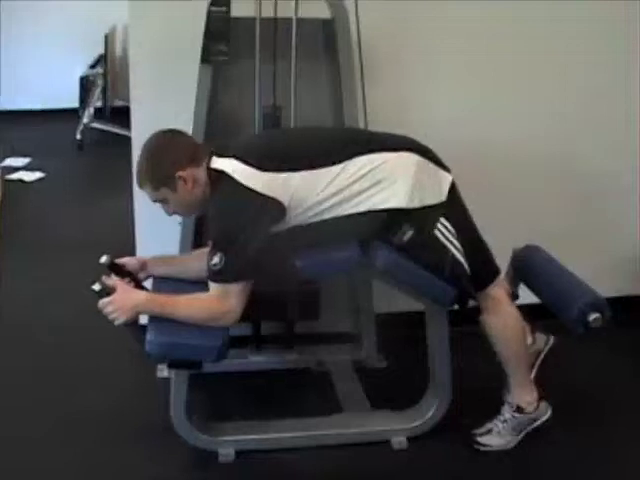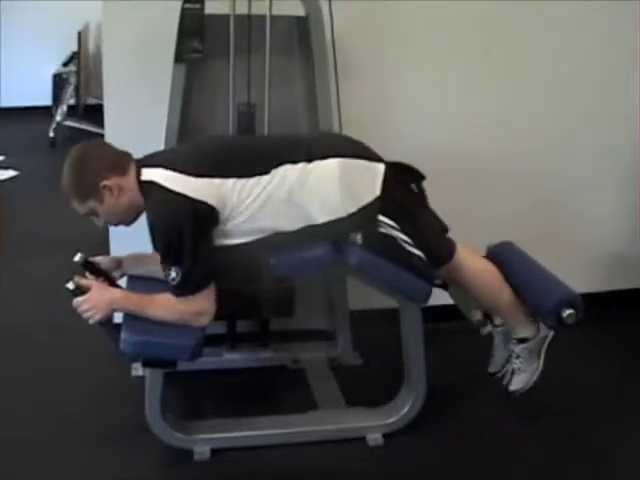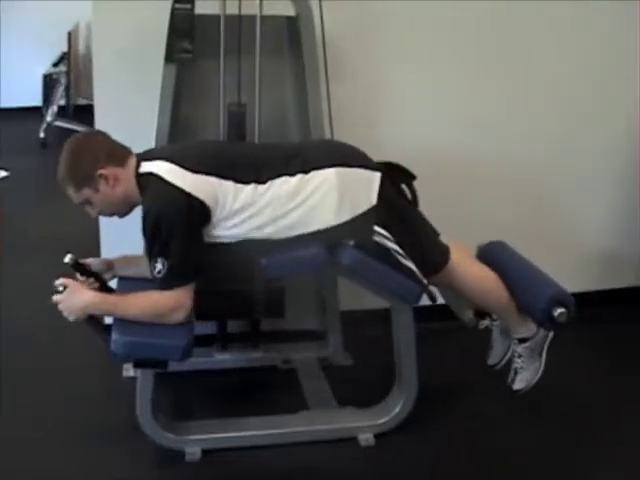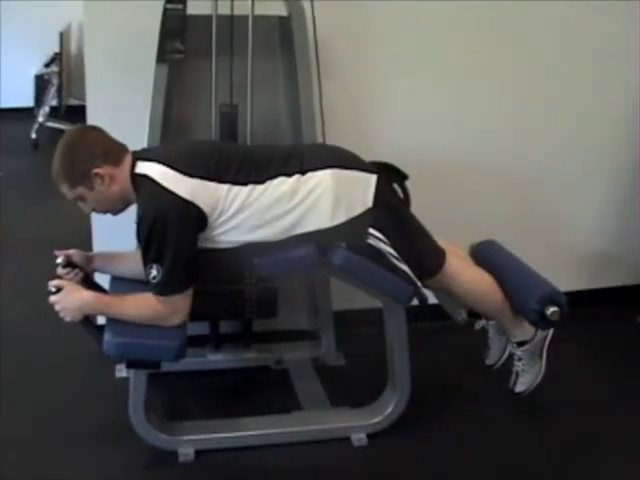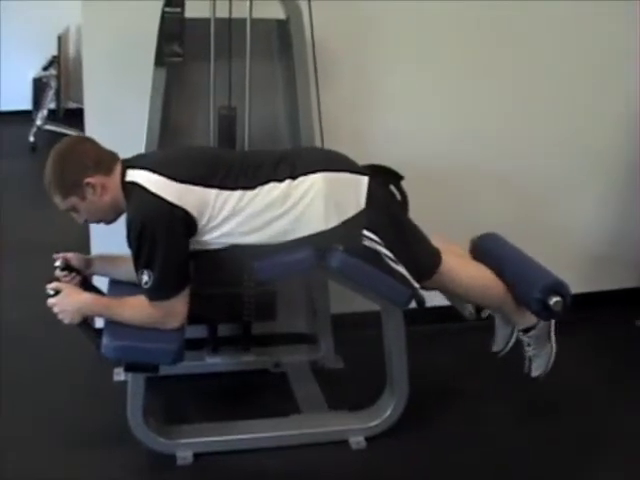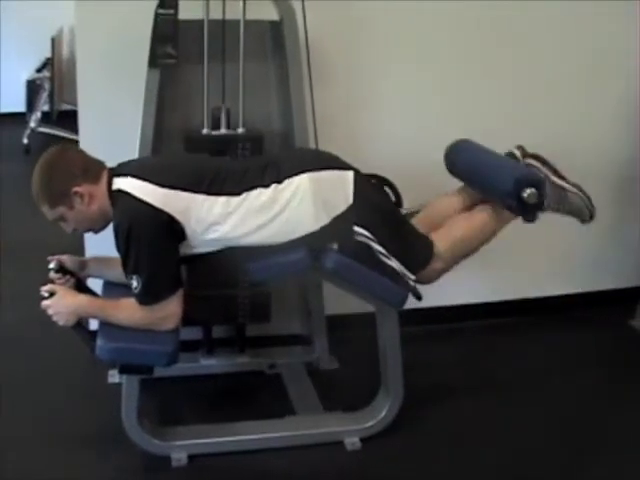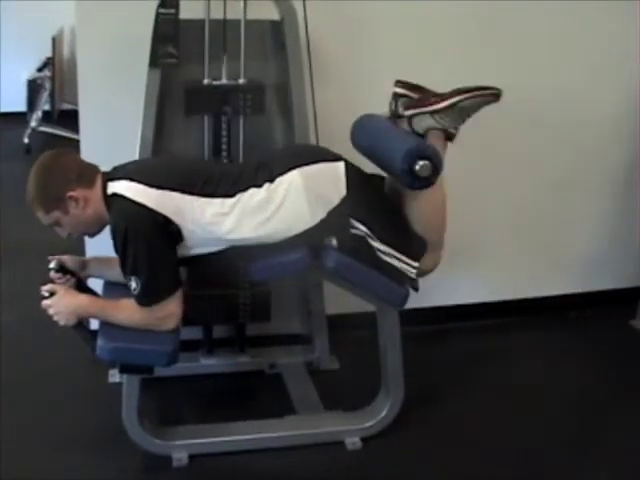
dt=0.5s
person 1, frame 1
left shoulder: (235, 196)
right shoulder: (224, 170)
left elbow: (225, 307)
right elbow: (221, 260)
left wrist: (143, 302)
right wrist: (151, 265)
left hip: (408, 186)
right hip: (387, 179)
left knee: (487, 291)
right knee: (470, 276)
left ankle: (525, 403)
right ankle: (522, 341)
person 1, frame 2
left shoulder: (168, 205)
right shoulder: (156, 175)
left elbow: (198, 309)
right elbow: (184, 264)
left wrist: (117, 301)
right wrist: (123, 263)
left hip: (346, 188)
right hip: (334, 170)
left knee: (446, 260)
right knee: (437, 256)
left ankle: (526, 332)
right ankle: (503, 322)
person 1, frame 3
left shoulder: (165, 197)
right shoulder: (154, 170)
left elbow: (174, 305)
right elbow: (179, 264)
left wrist: (93, 302)
right wrist: (114, 265)
left hip: (346, 197)
right hip: (331, 176)
left knee: (438, 266)
right knee: (433, 257)
left ankle: (525, 330)
right ankle: (502, 317)
person 1, frame 4
left shoulder: (160, 201)
right shoulder: (149, 167)
left elbow: (171, 309)
right elbow: (162, 264)
left wrist: (89, 302)
right wrist: (94, 261)
left hip: (342, 199)
right hip: (328, 179)
left knee: (434, 268)
right knee: (426, 258)
left ankle: (524, 332)
right ankle: (502, 319)
person 1, frame 5
left shoulder: (149, 209)
right shoulder: (141, 175)
left elbow: (169, 312)
right elbow: (160, 269)
left wrist: (89, 304)
right wrist: (93, 264)
left hip: (334, 204)
right hip: (324, 183)
left knee: (431, 270)
right knee: (424, 256)
left ankle: (527, 318)
right ankle: (504, 303)
person 1, frame 6
left shoulder: (134, 215)
right shoulder: (127, 182)
left elbow: (162, 314)
right elbow: (152, 272)
left wrist: (85, 307)
right wrist: (87, 268)
left hip: (323, 204)
right hip: (315, 184)
left knee: (428, 262)
right knee: (415, 237)
person 1, frame 7
left shoulder: (130, 214)
right shoulder: (121, 183)
left elbow: (163, 313)
right elbow: (152, 268)
left wrist: (83, 304)
right wrist: (87, 266)
left hip: (319, 200)
right hip: (303, 175)
left knee: (423, 255)
right knee: (394, 223)
left ankle: (429, 129)
right ankle: (415, 126)
